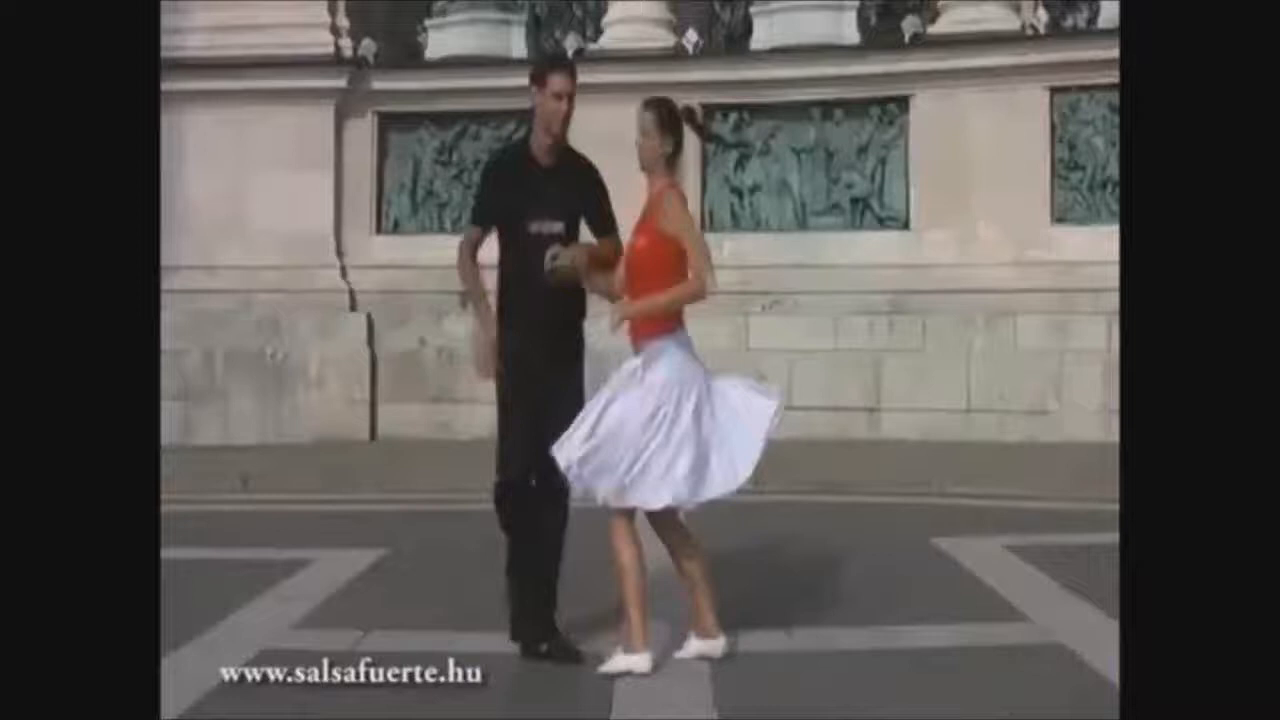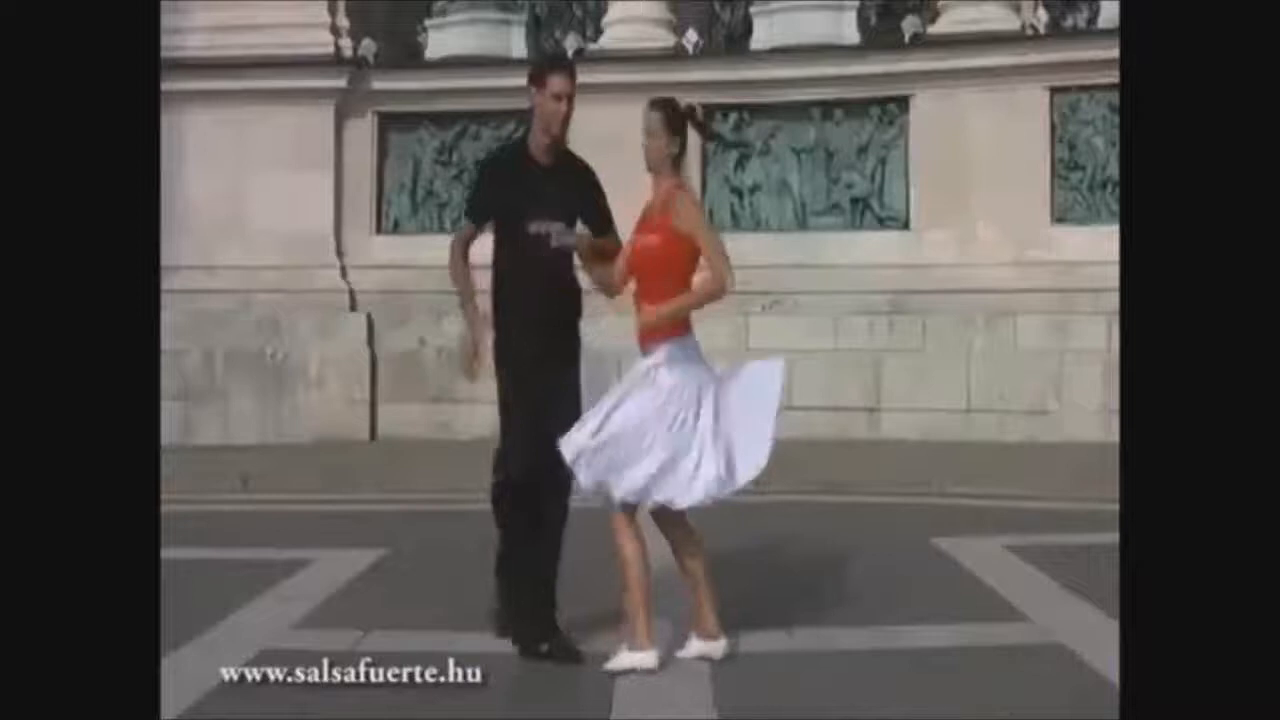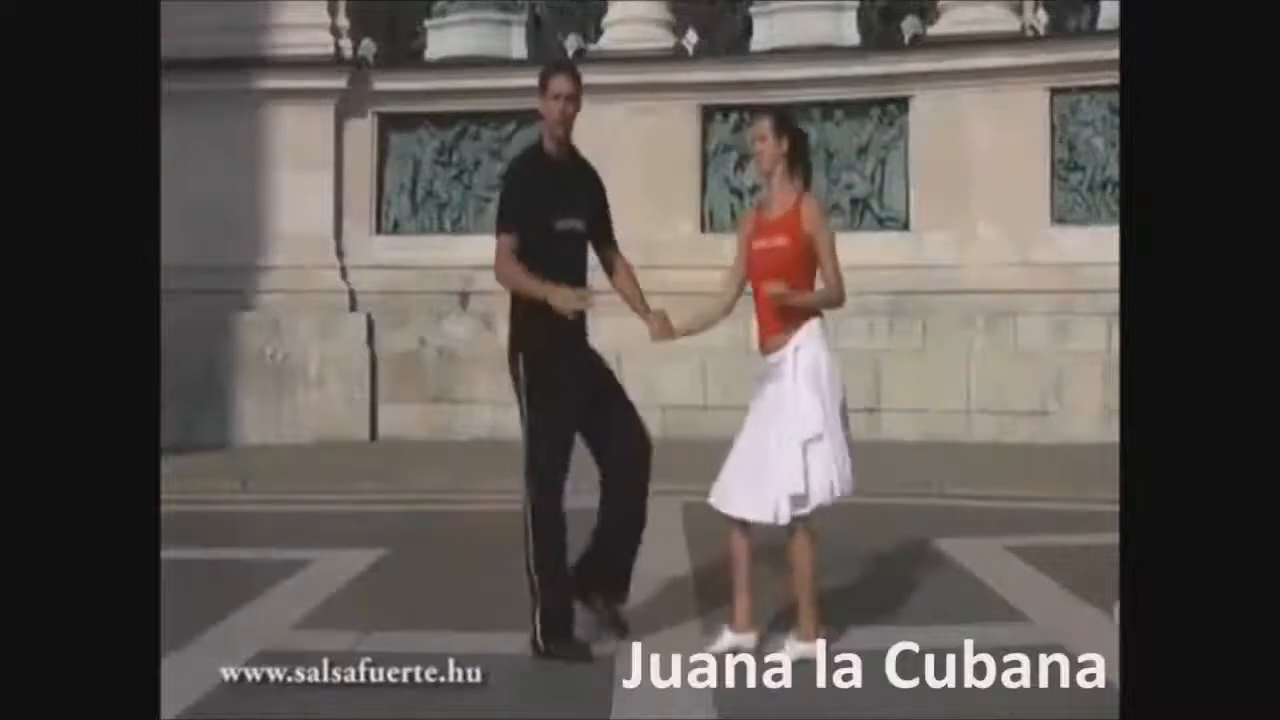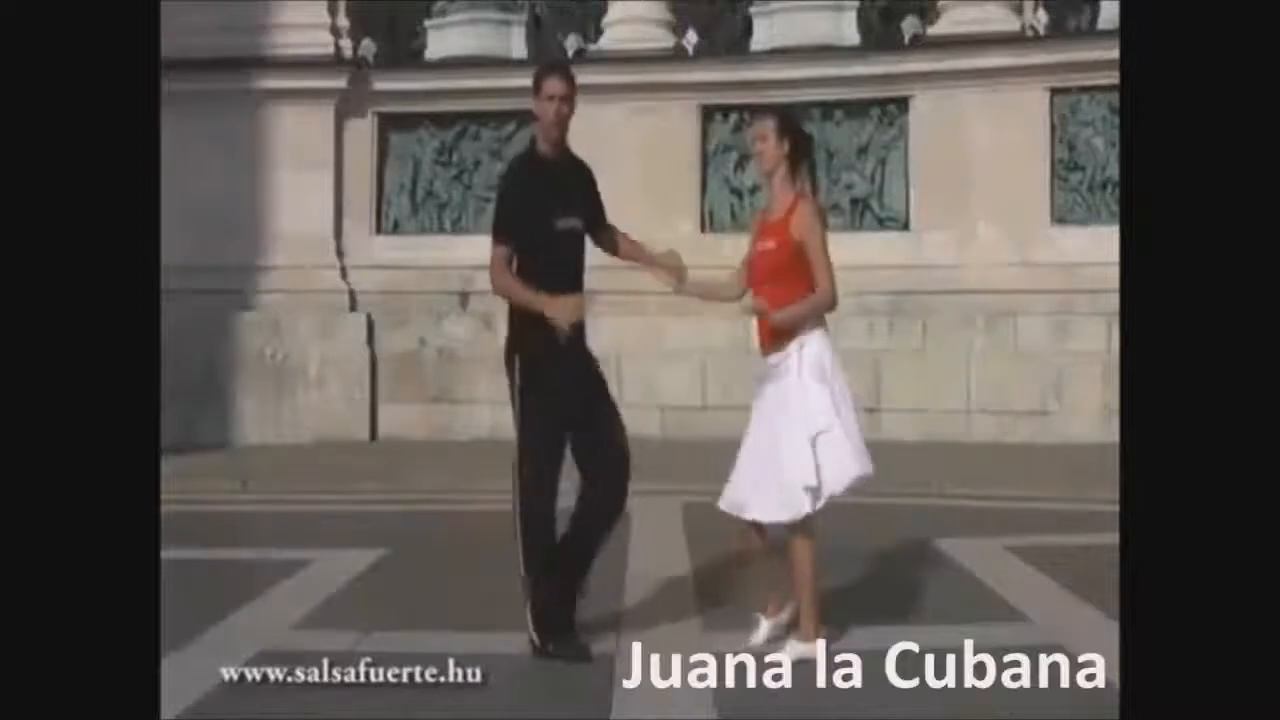
dt=0.1s
person 1, frame 1
left shoulder: (583, 174)
right shoulder: (504, 168)
left elbow: (614, 249)
right elbow: (468, 249)
left wrist: (589, 254)
right wrist: (483, 319)
left hip: (566, 345)
right hip: (518, 344)
left knee: (555, 480)
right knee: (516, 474)
left ankle: (539, 619)
right ankle: (529, 622)
person 1, frame 2
left shoulder: (579, 176)
right shoulder: (500, 167)
left elbow: (610, 249)
right elbow: (459, 247)
left wrist: (587, 247)
right wrist: (472, 318)
left hip: (562, 345)
right hip: (515, 343)
left knee: (556, 478)
right knee: (517, 472)
left ankle: (538, 619)
right ankle: (526, 619)
person 1, frame 3
left shoulder: (586, 176)
right shoulder: (522, 174)
left elbow: (609, 253)
right elbow: (504, 264)
left wrist: (646, 310)
right wrist: (553, 293)
left hip: (577, 347)
right hip: (536, 348)
left knee: (630, 451)
right knee: (546, 481)
left ankle: (598, 583)
right ankle: (549, 624)
person 1, frame 4
left shoulder: (580, 175)
right shoulder: (519, 178)
left elbow: (605, 236)
right elbow: (499, 275)
left wrist: (655, 260)
right wrist: (546, 304)
left hip: (573, 348)
right hip: (533, 351)
left knee: (609, 465)
right knee: (537, 483)
left ankle: (563, 578)
right ankle: (547, 625)
person 2, frame 1
left shoulder: (671, 202)
right shoulder: (649, 206)
left elbow: (702, 278)
right elbow: (618, 286)
left wrist: (645, 304)
right wrist: (579, 272)
left hip: (664, 365)
right hip: (654, 366)
left knee: (621, 506)
right knee: (656, 507)
left ankle: (636, 644)
right ankle: (707, 626)
person 2, frame 2
left shoulder: (682, 203)
right shoulder: (652, 208)
left elbow: (721, 278)
right elbow: (616, 280)
left wrist: (667, 309)
left hip: (672, 365)
right hip: (659, 366)
left knee: (626, 500)
right knee: (662, 504)
left ankle: (641, 641)
right ankle: (708, 628)
person 2, frame 3
left shoulder: (807, 209)
right shoulder: (753, 220)
left elbow: (835, 292)
right elbow: (730, 296)
left wrist: (793, 297)
right wrist: (682, 327)
left hip: (802, 363)
right hip: (772, 369)
left knee: (793, 506)
right knee: (742, 499)
left ankle: (808, 631)
right ankle: (741, 620)
person 2, frame 4
left shoulder: (805, 213)
right shoulder: (763, 220)
left elbow: (821, 299)
right elbow: (738, 287)
left wrist: (775, 315)
right wrist: (686, 284)
left hip: (805, 363)
right hip: (775, 368)
left knee: (797, 505)
right knee: (752, 500)
left ankle: (808, 633)
right ankle: (776, 605)
